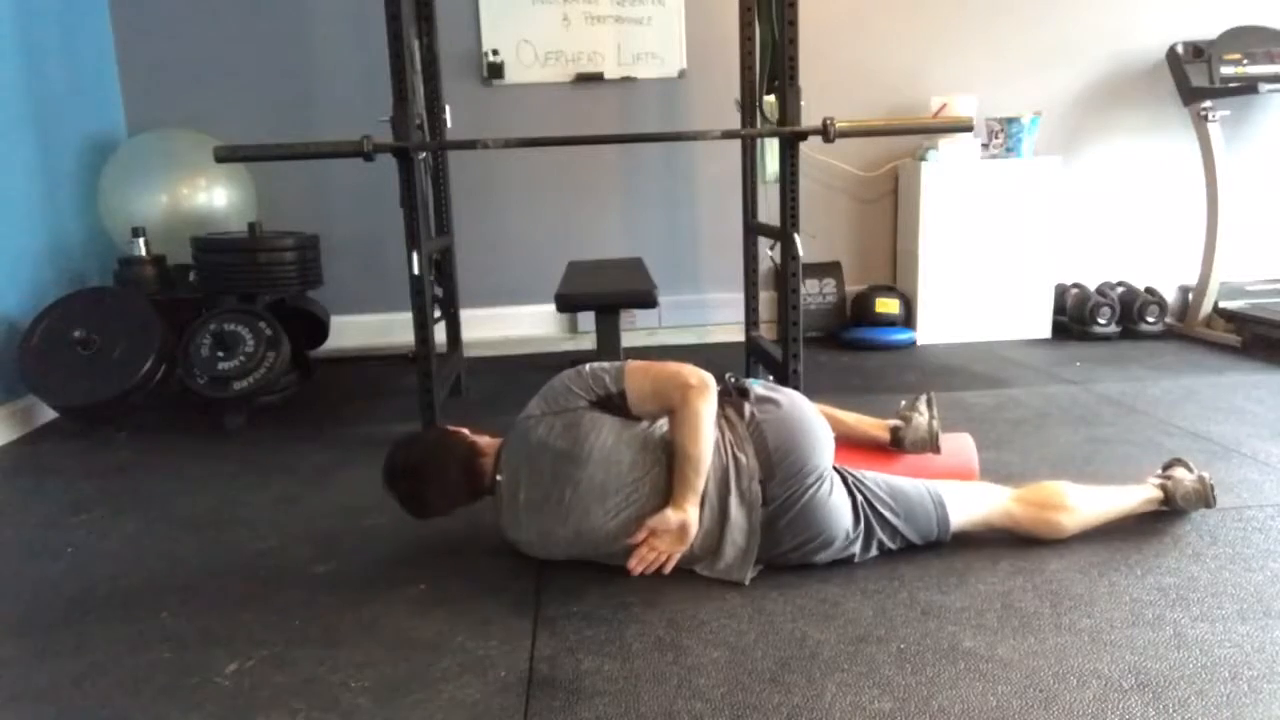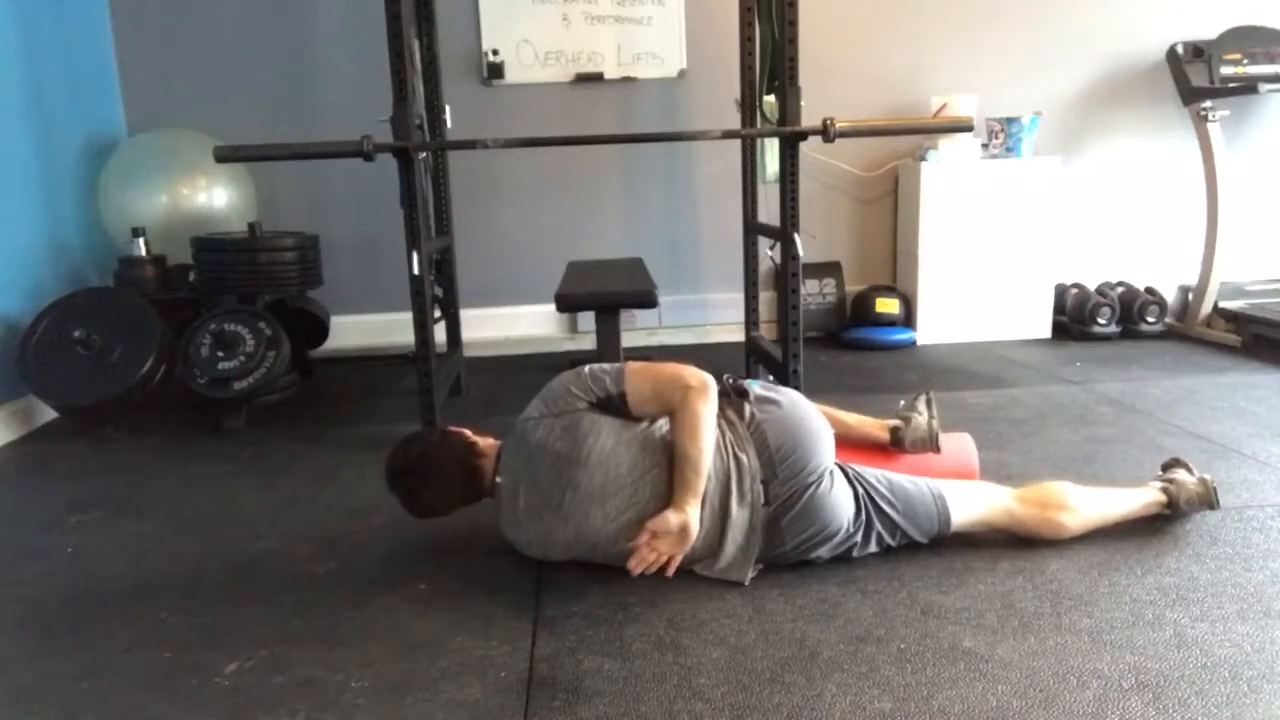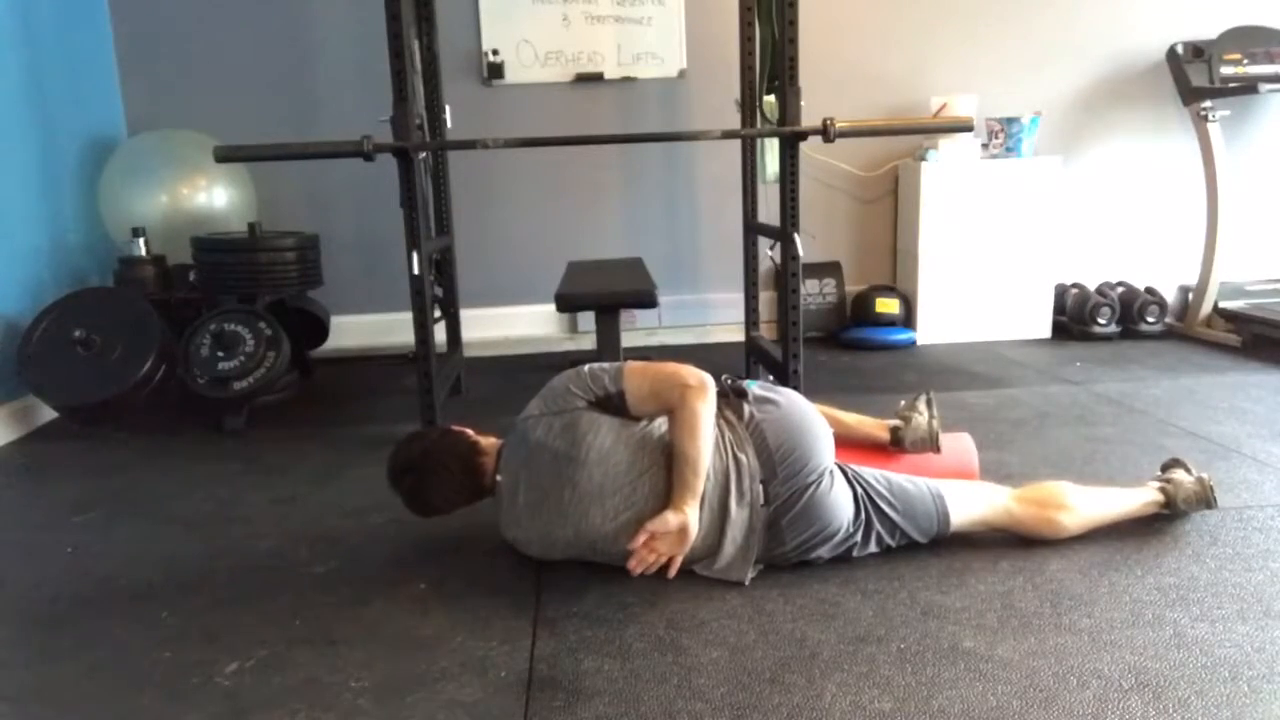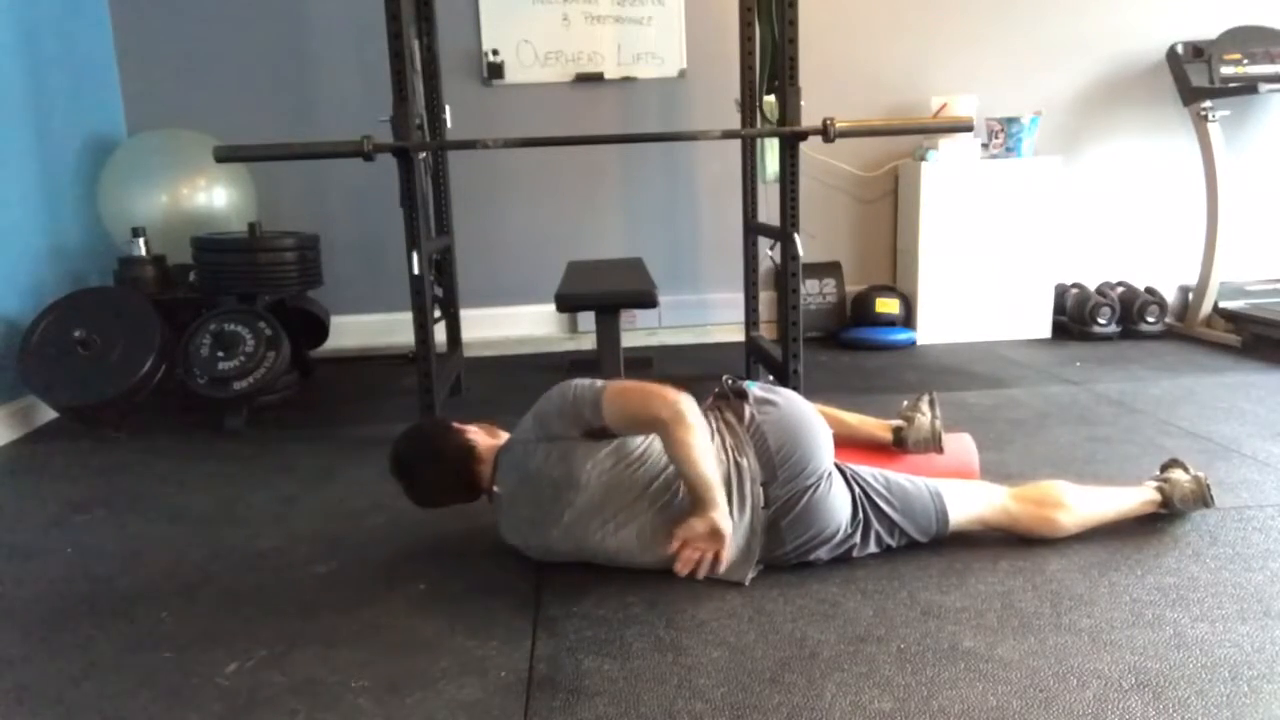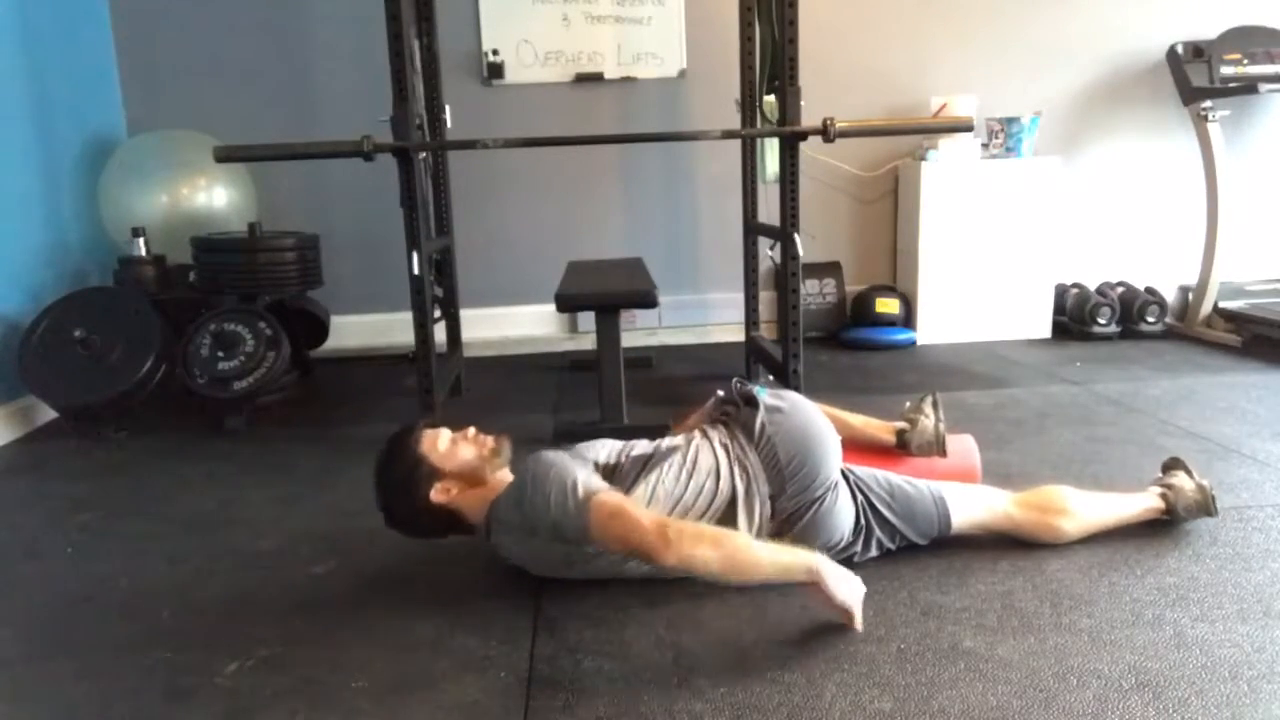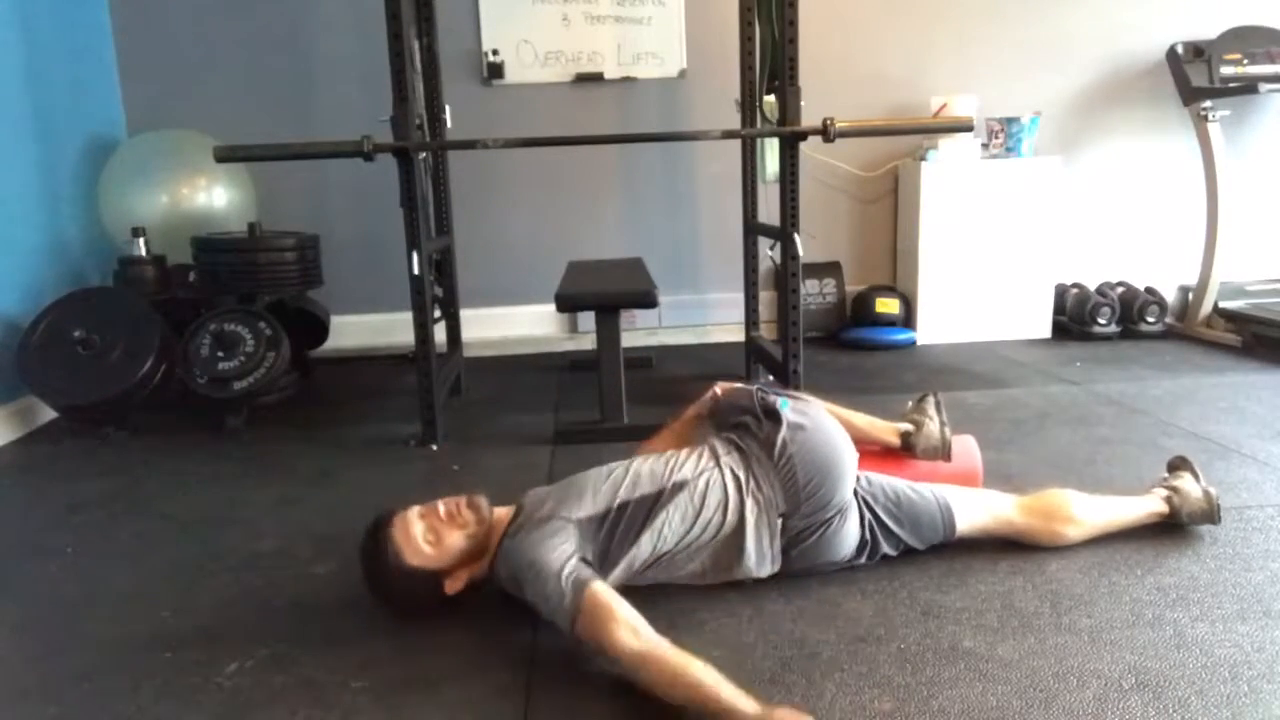
dt=0.7s
person 1, frame 1
left shoulder: (522, 532)
right shoulder: (555, 400)
right elbow: (694, 385)
right wrist: (687, 504)
left hip: (791, 523)
right hip: (767, 428)
left knee: (1007, 506)
left ankle: (1162, 488)
person 1, frame 2
left shoulder: (523, 533)
right shoulder: (554, 403)
right elbow: (694, 386)
right wrist: (685, 505)
left hip: (789, 520)
right hip: (767, 423)
left knee: (1000, 506)
left ankle: (1163, 492)
person 1, frame 3
left shoulder: (522, 534)
right shoulder: (554, 402)
right elbow: (692, 386)
right wrist: (684, 505)
left hip: (785, 521)
right hip: (777, 454)
left ankle: (1158, 492)
person 1, frame 4
left shoulder: (519, 531)
right shoulder: (546, 420)
right elbow: (674, 406)
right wrist: (712, 508)
left hip: (778, 508)
right hip: (805, 521)
person 1, frame 5
left shoulder: (513, 542)
right shoulder: (542, 482)
right elbow: (664, 543)
left wrist: (684, 430)
right wrist: (813, 569)
right hip: (803, 514)
right knee: (1006, 511)
left ankle: (901, 435)
right ankle: (1164, 496)
person 1, frame 6
left shoulder: (529, 527)
right shoulder: (535, 562)
right elbow: (637, 650)
left wrist: (697, 411)
left hip: (783, 460)
right hip: (809, 529)
right knee: (1006, 513)
